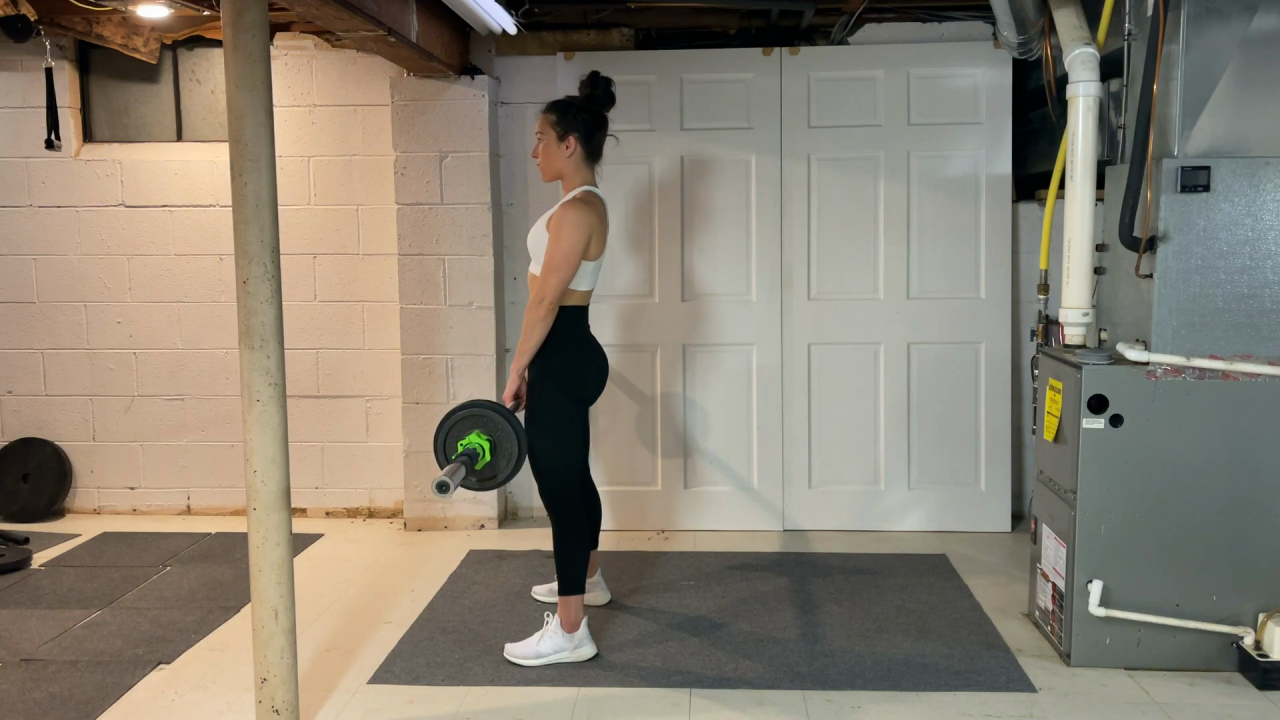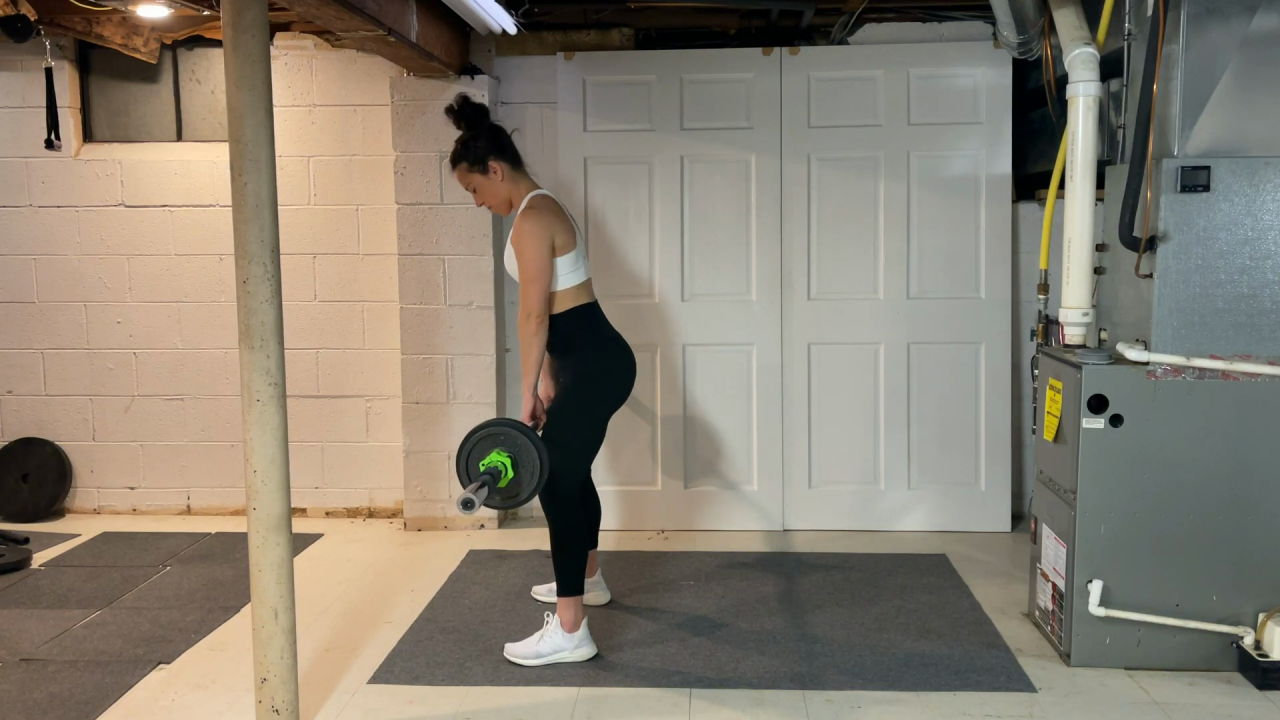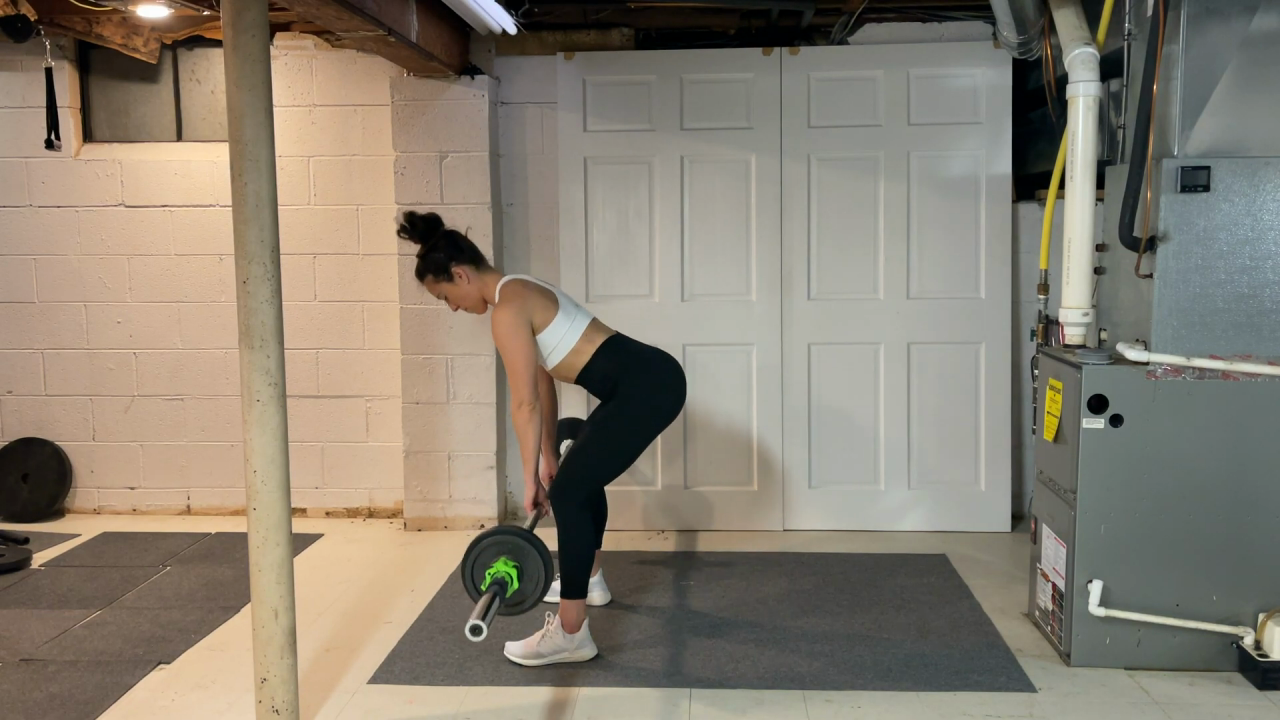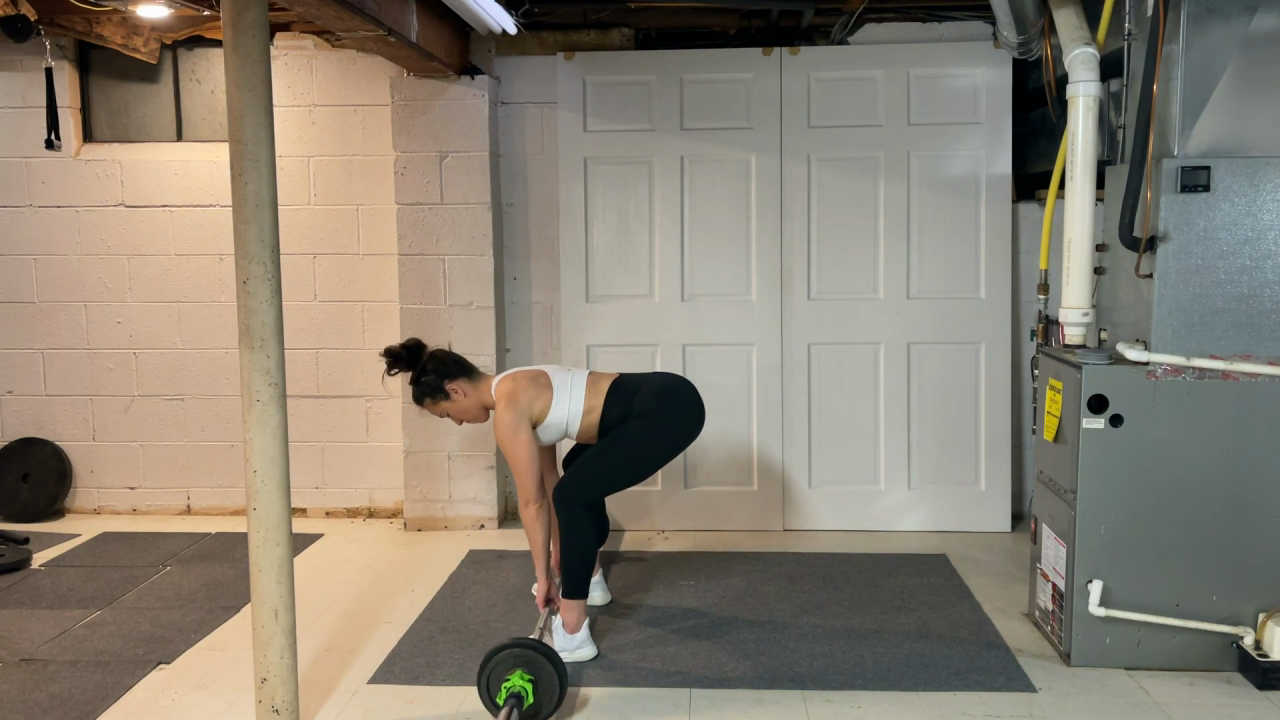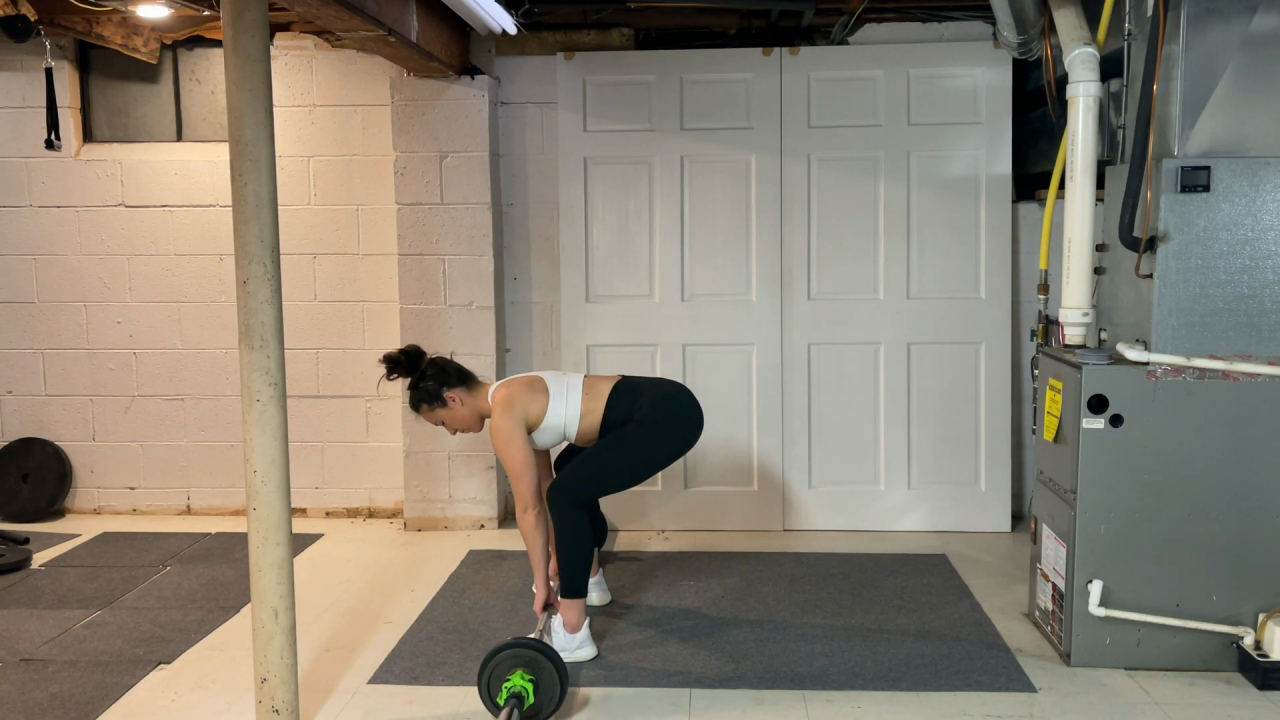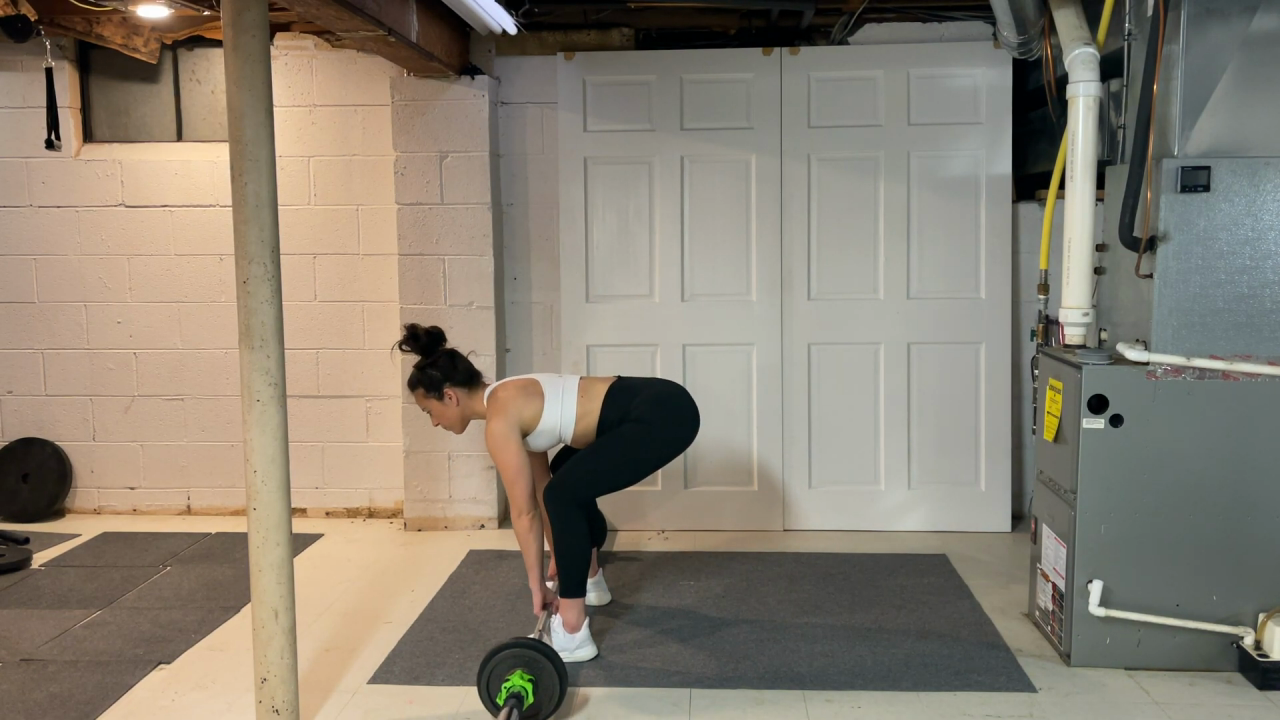
dt=0.7s
person 1, frame 1
left shoulder: (577, 210)
right shoulder: (582, 204)
left elbow: (545, 300)
left wrist: (516, 372)
right wrist: (531, 365)
left hip: (562, 362)
right hip: (570, 356)
left knee: (558, 486)
right knee: (571, 476)
left ankle: (570, 632)
right ankle: (588, 578)
person 1, frame 2
left shoulder: (532, 218)
right shoulder: (542, 210)
left elbow: (534, 316)
left wrist: (528, 393)
right wrist: (549, 379)
left hip: (594, 364)
right hip: (595, 359)
left knee: (557, 484)
right knee: (570, 474)
left ankle: (570, 631)
right ankle: (588, 578)
person 1, frame 3
left shoulder: (507, 309)
right shoulder: (520, 294)
left elbow: (525, 403)
right elbow: (542, 385)
left wrist: (530, 477)
right wrist: (549, 456)
left hip: (648, 388)
right hip: (649, 379)
left knee: (570, 490)
right knee: (583, 471)
left ankle: (571, 634)
right ankle: (589, 580)
person 1, frame 4
left shoulder: (509, 409)
right shoulder: (516, 391)
left elbow: (532, 502)
right elbow: (548, 477)
left wrist: (543, 576)
right wrist: (559, 546)
left hip: (668, 411)
right hip: (661, 401)
left knee: (573, 495)
right knee: (579, 473)
left ankle: (572, 635)
right ankle: (590, 580)
person 1, frame 5
left shoulder: (504, 414)
right shoulder: (513, 399)
left elbow: (529, 507)
right elbow: (543, 483)
left wrist: (542, 583)
right wrist: (556, 554)
left hip: (667, 416)
right hip: (656, 407)
left knee: (567, 494)
right knee: (571, 473)
left ankle: (572, 636)
right ankle: (590, 580)
person 1, frame 6
left shoulder: (500, 419)
right shoulder: (509, 401)
left elbow: (523, 511)
right elbow: (541, 485)
left wrist: (537, 584)
right wrist: (558, 556)
left hip: (663, 415)
right hip: (653, 406)
left knee: (564, 494)
right knee: (568, 475)
left ankle: (572, 635)
right ankle: (590, 579)
